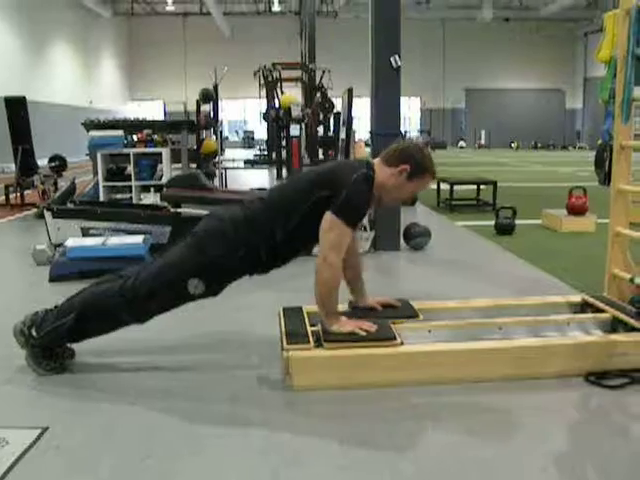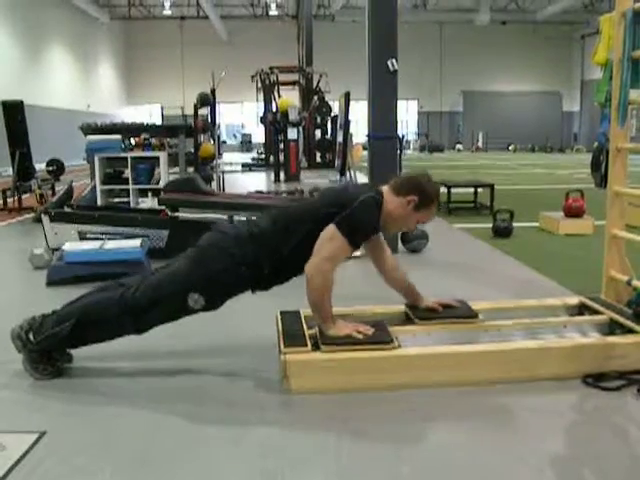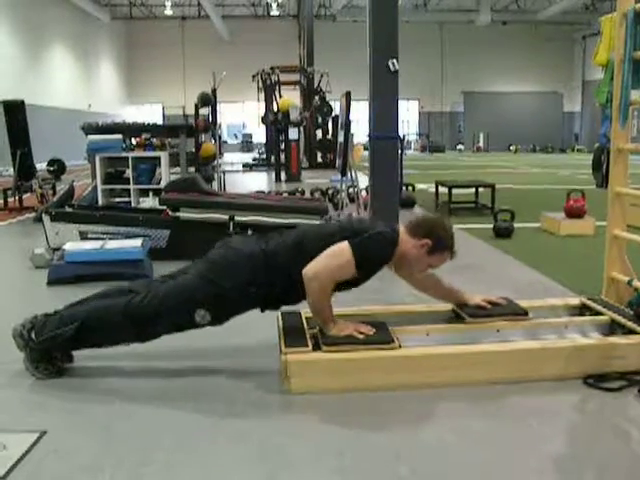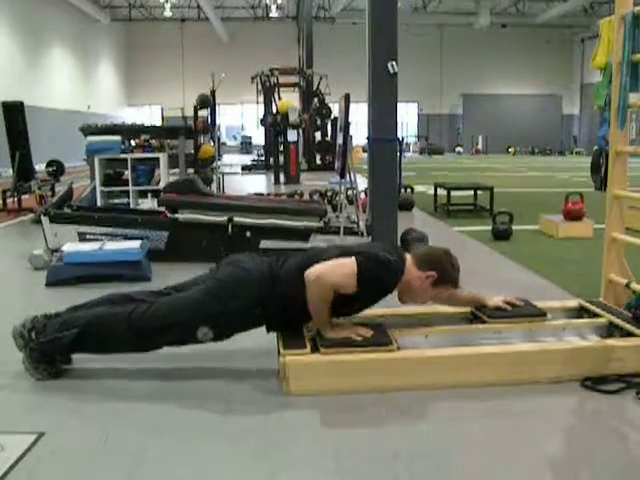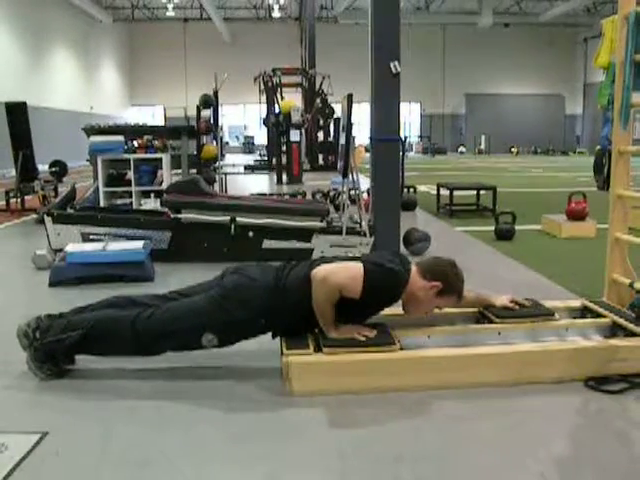
dt=0.5s
person 1, frame 1
left shoulder: (356, 178)
right shoulder: (357, 186)
left elbow: (347, 247)
right elbow: (329, 259)
left wrist: (361, 297)
right wrist: (331, 320)
left hip: (230, 232)
right hip: (229, 246)
left knee: (140, 286)
right knee: (138, 297)
left ankle: (47, 327)
right ankle: (40, 333)
person 1, frame 2
left shoulder: (368, 205)
right shoulder: (366, 209)
left elbow: (385, 260)
right elbow: (317, 269)
left wrist: (417, 300)
right wrist: (329, 325)
left hip: (232, 247)
right hip: (230, 262)
left knee: (140, 295)
right knee: (137, 308)
left ankle: (45, 329)
right ankle: (38, 337)
person 1, frame 3
left shoulder: (387, 239)
right shoulder: (381, 242)
left elbow: (420, 281)
right elbow: (315, 274)
left wrist: (465, 299)
right wrist: (330, 326)
left hip: (243, 258)
right hip: (240, 278)
left knee: (147, 299)
right knee: (143, 316)
left ankle: (50, 328)
right ankle: (42, 336)
person 1, frame 4
left shoulder: (395, 261)
right shoulder: (384, 271)
left elbow: (440, 290)
right elbow: (317, 277)
left wrist: (483, 300)
right wrist: (327, 328)
left hip: (248, 276)
right hip: (246, 295)
left knee: (151, 308)
right knee: (144, 326)
left ankle: (49, 327)
right ankle: (43, 338)
person 1, frame 5
left shoulder: (400, 268)
right shoulder: (390, 280)
left elbow: (442, 291)
right elbow: (323, 276)
left wrist: (491, 299)
right wrist: (332, 328)
left hip: (255, 282)
right hip: (252, 305)
left knee: (155, 311)
right knee: (148, 330)
left ankle: (56, 327)
right ankle: (48, 337)
